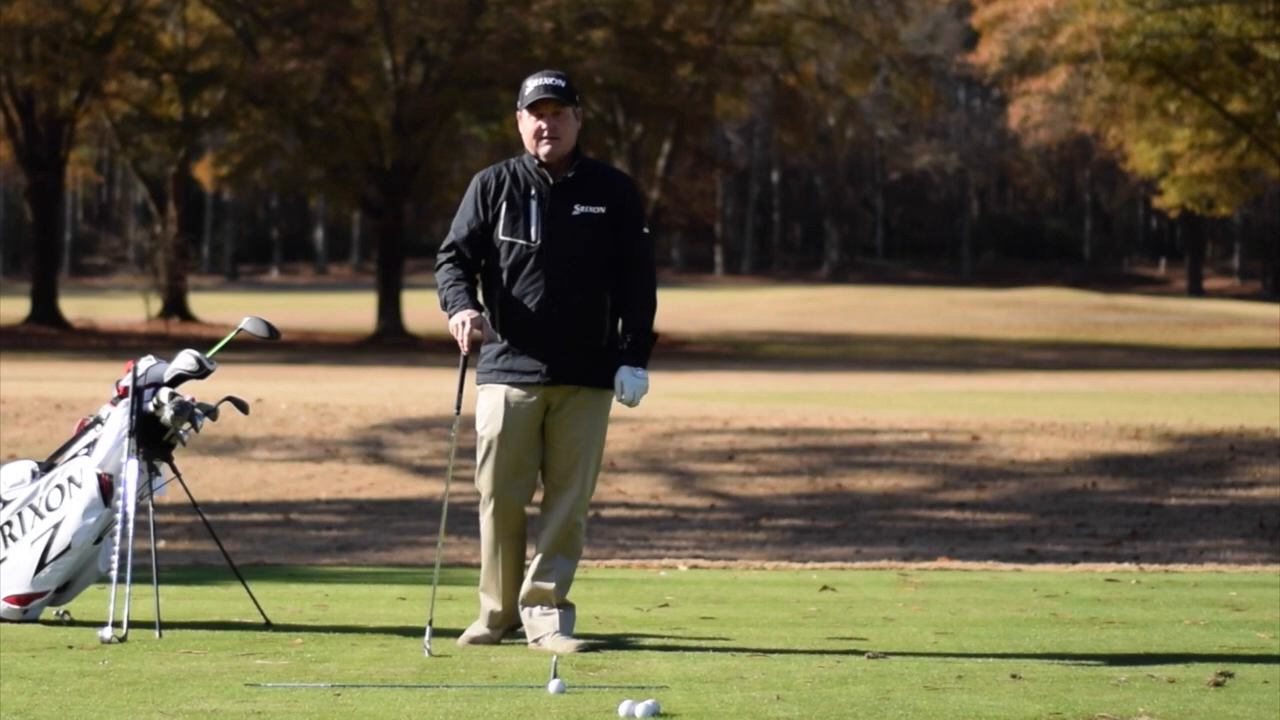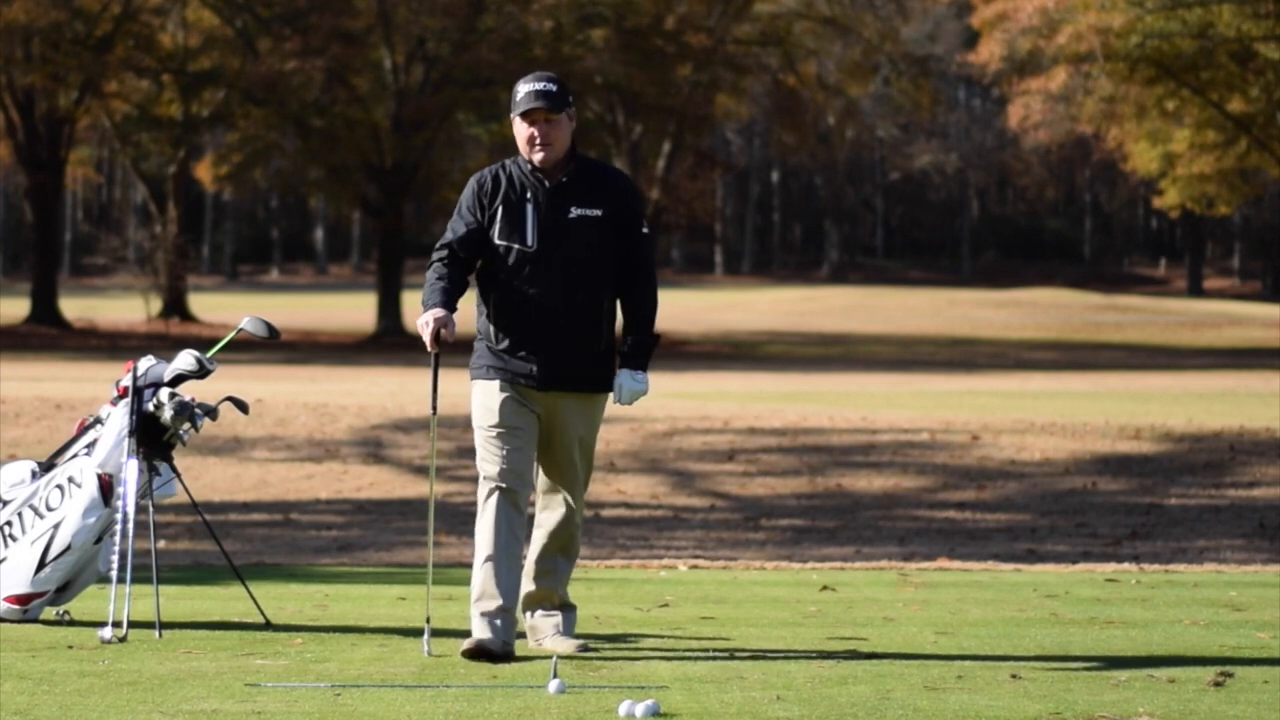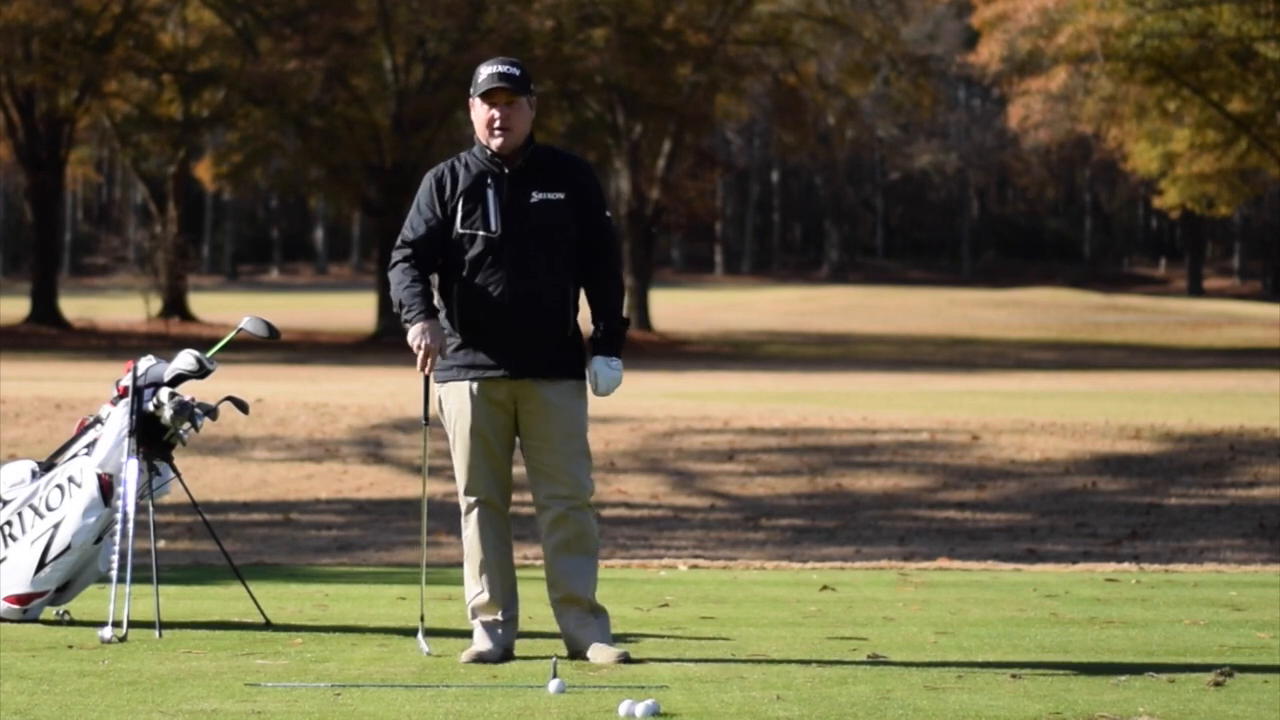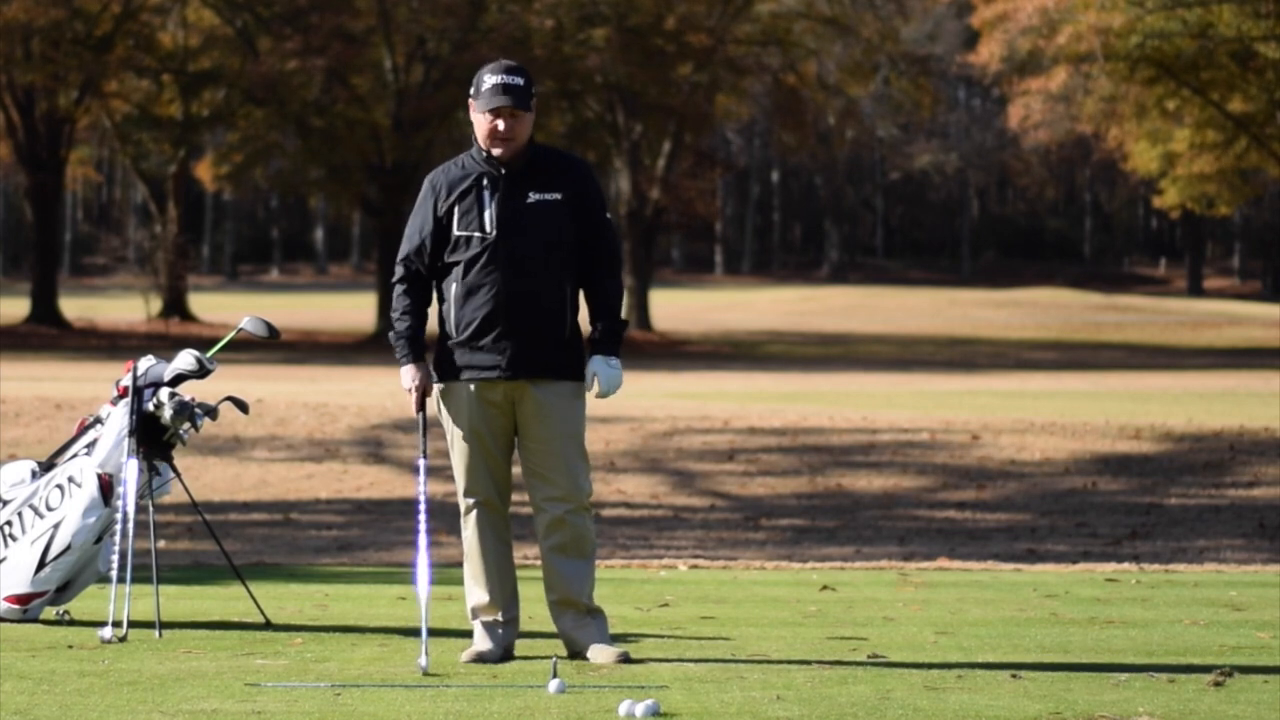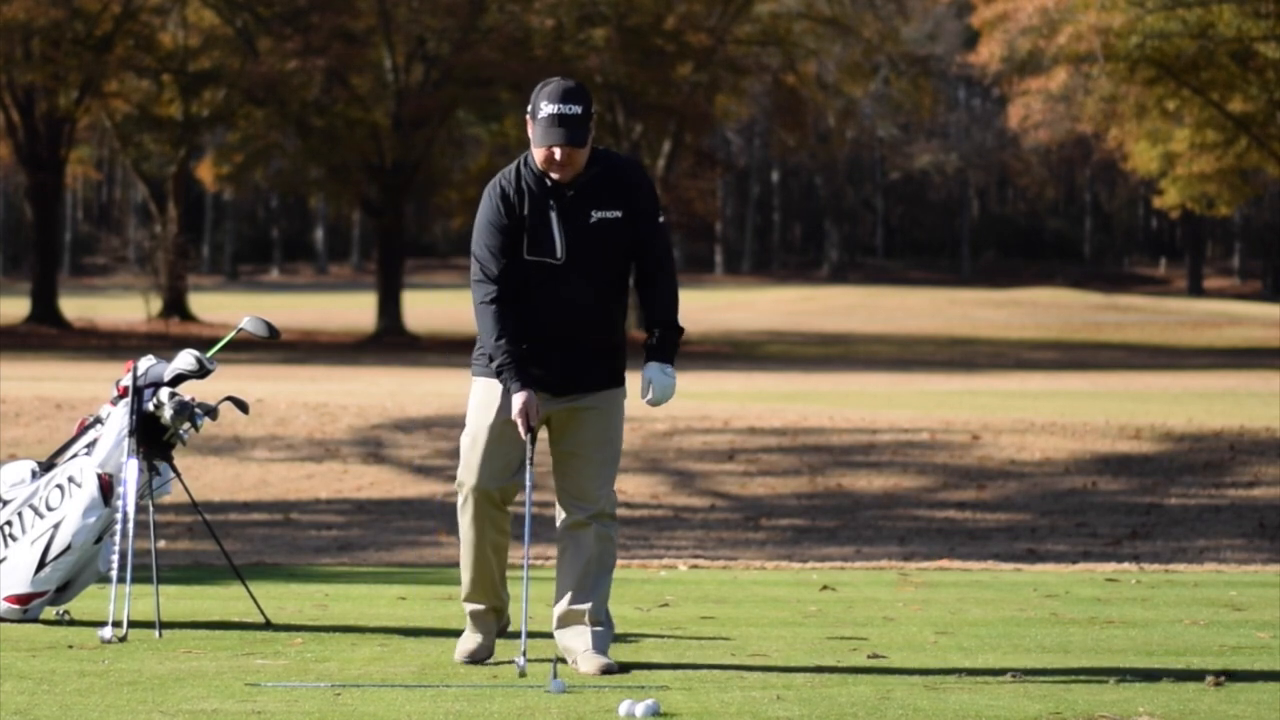
dt=1s
person 1, frame 1
left shoulder: (614, 190)
right shoulder: (492, 185)
left elbow: (637, 280)
right elbow: (454, 257)
left wrist: (635, 357)
right wrist: (461, 305)
left hip: (586, 375)
right hip: (508, 369)
left knee: (568, 498)
right knee: (501, 494)
left ankle: (545, 611)
right ankle: (498, 607)
person 1, frame 2
left shoulder: (611, 190)
right shoulder: (489, 186)
left elbow: (637, 279)
right elbow: (453, 253)
left wrist: (635, 357)
right wrist: (438, 303)
left hip: (581, 376)
right hip: (503, 369)
left knee: (564, 497)
right knee: (500, 487)
left ankle: (546, 614)
right ankle: (493, 623)
person 1, frame 3
left shoulder: (570, 176)
right shoulder: (445, 180)
left elbow: (601, 264)
right elbow: (409, 256)
left wrist: (607, 343)
right wrist: (420, 315)
left hip: (554, 369)
right hip: (470, 368)
left knee: (567, 497)
right knee: (481, 499)
left ankle: (584, 626)
right ankle: (492, 627)
person 1, frame 4
left shoulder: (570, 177)
right shoulder: (445, 183)
left elbow: (602, 265)
right elbow: (410, 275)
left wrist: (606, 345)
right wrist: (409, 355)
left hip: (552, 371)
right hip: (468, 370)
left knee: (565, 499)
right knee: (480, 502)
left ankle: (582, 627)
right ankle: (493, 628)
person 1, frame 5
left shoulder: (627, 181)
right shoulder: (504, 192)
left elbow: (654, 269)
right elbow: (492, 293)
left wrist: (660, 352)
right wrist: (517, 382)
left hip: (594, 378)
right hip: (508, 371)
left knee: (590, 506)
right knee: (479, 488)
left ankle: (583, 632)
right ankle: (483, 620)
